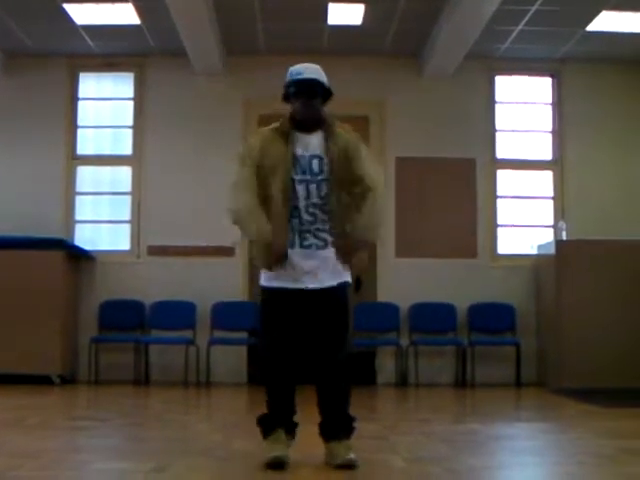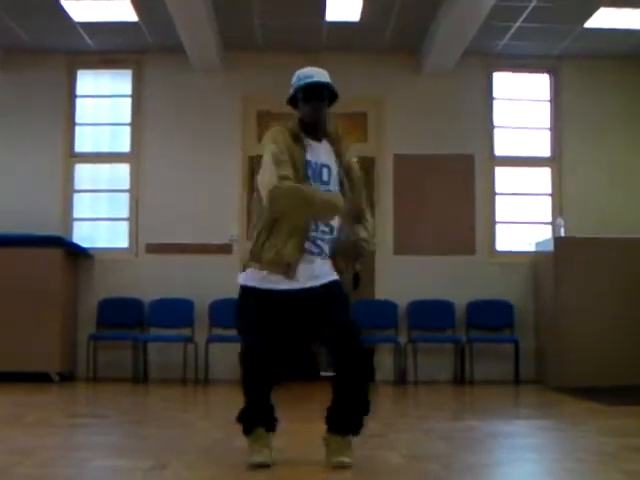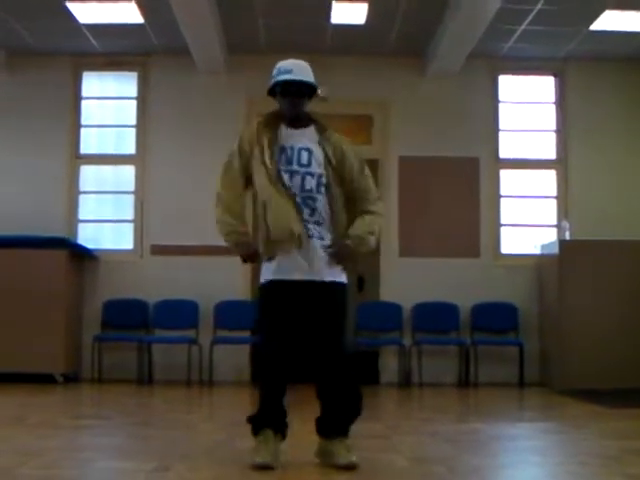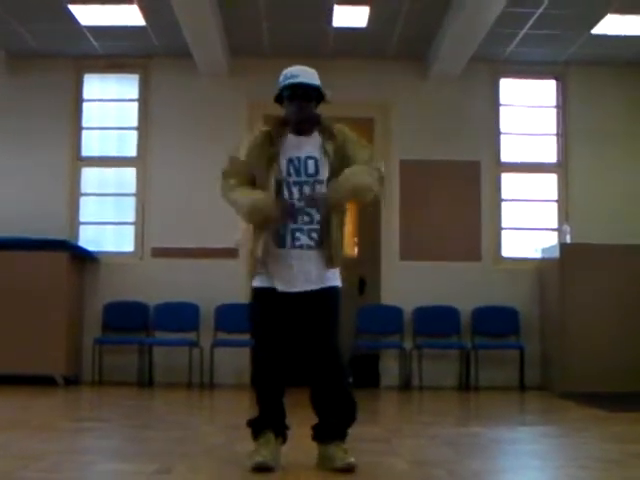
dt=0.3s
person 1, frame 1
left shoulder: (343, 141)
right shoulder: (267, 142)
left elbow: (370, 188)
right elbow: (243, 197)
left wrist: (359, 238)
right wrist: (266, 238)
left hip: (331, 272)
right hip: (281, 272)
left knee: (332, 362)
right knee: (278, 361)
left ankle: (337, 439)
right ankle: (280, 437)
person 1, frame 2
left shoulder: (342, 156)
right shoulder: (279, 141)
left elbow: (357, 211)
right elbow: (276, 190)
left wrist: (359, 240)
right wrist: (331, 204)
left hip: (321, 276)
right hip: (268, 275)
left knee: (350, 353)
right knee: (258, 363)
left ankle: (340, 435)
right ankle: (259, 436)
person 1, frame 3
left shoulder: (335, 145)
right shoulder: (256, 138)
left elbow: (366, 198)
right elbow: (230, 191)
left wrist: (358, 239)
right wrist: (239, 238)
left hip: (328, 269)
right hip: (280, 265)
left knee: (333, 359)
right knee: (273, 358)
left ankle: (334, 437)
right ankle: (269, 435)
person 1, frame 4
left shoulder: (339, 140)
right shoulder: (263, 141)
left elbow: (370, 174)
right elbow: (231, 182)
left wrist: (337, 191)
right wrist: (259, 206)
left hip: (321, 274)
right hip: (272, 273)
left knee: (327, 361)
right knee: (268, 362)
left ankle: (332, 441)
right ankle: (268, 438)
